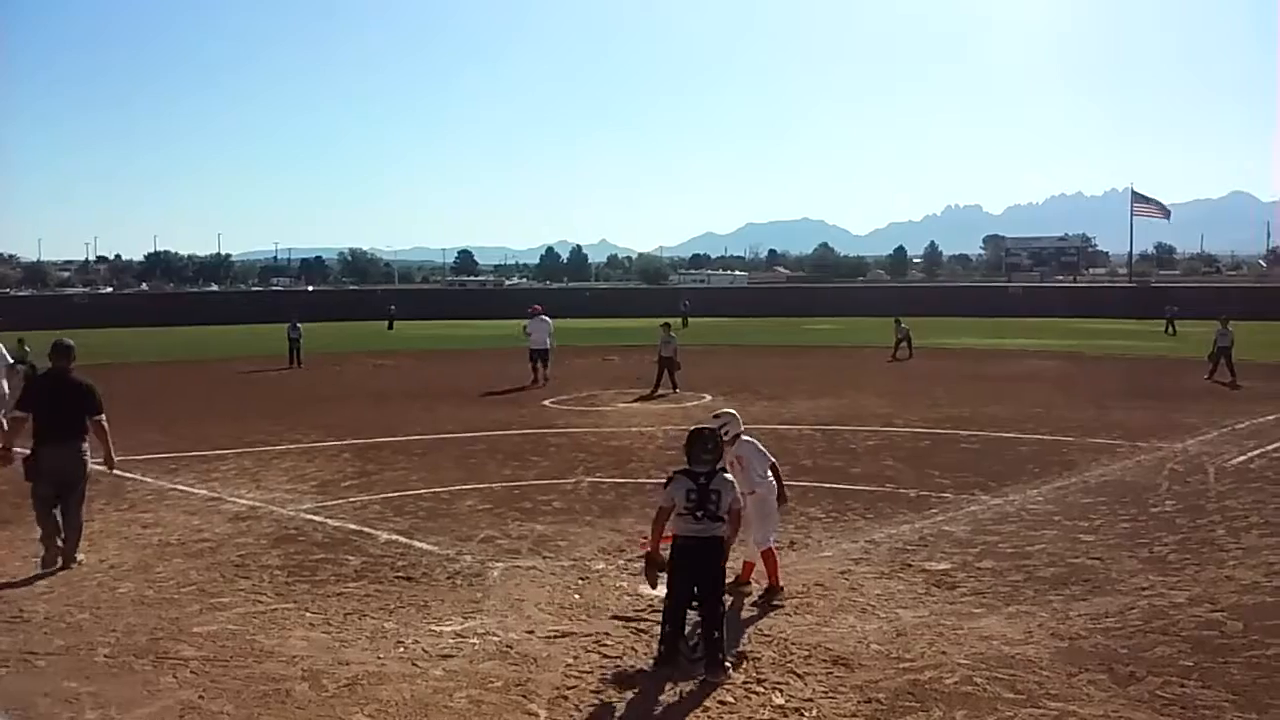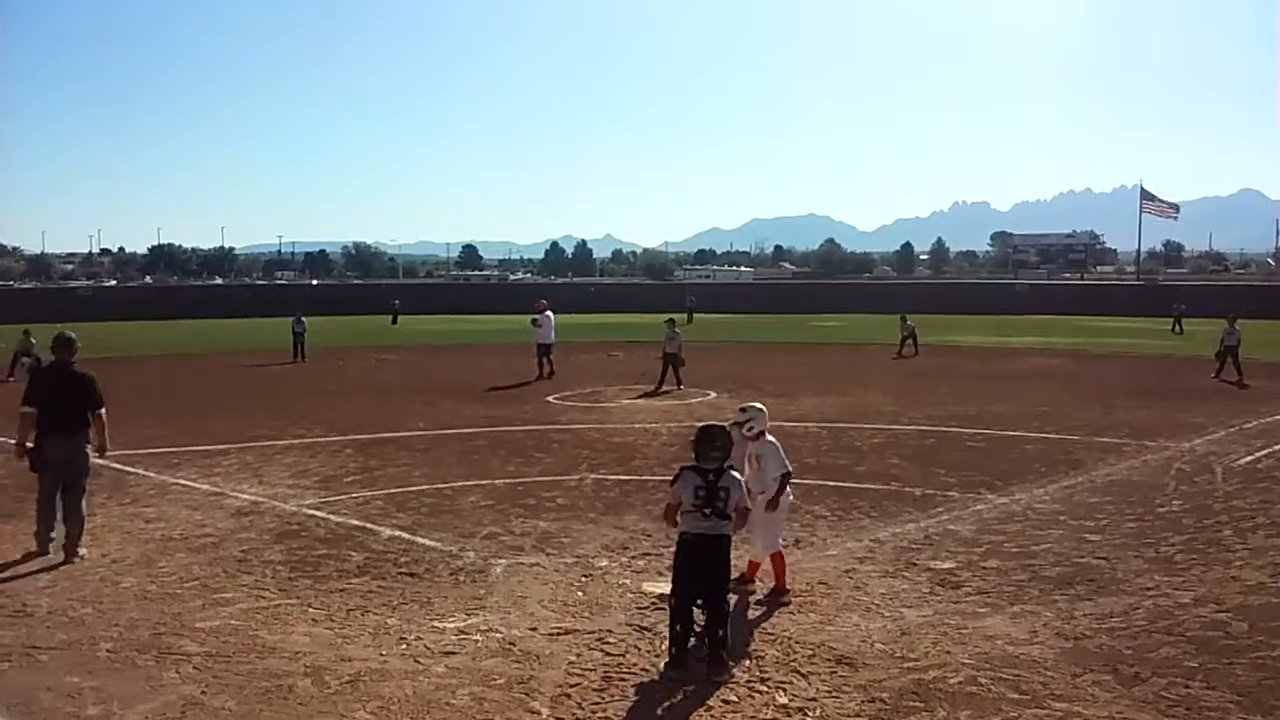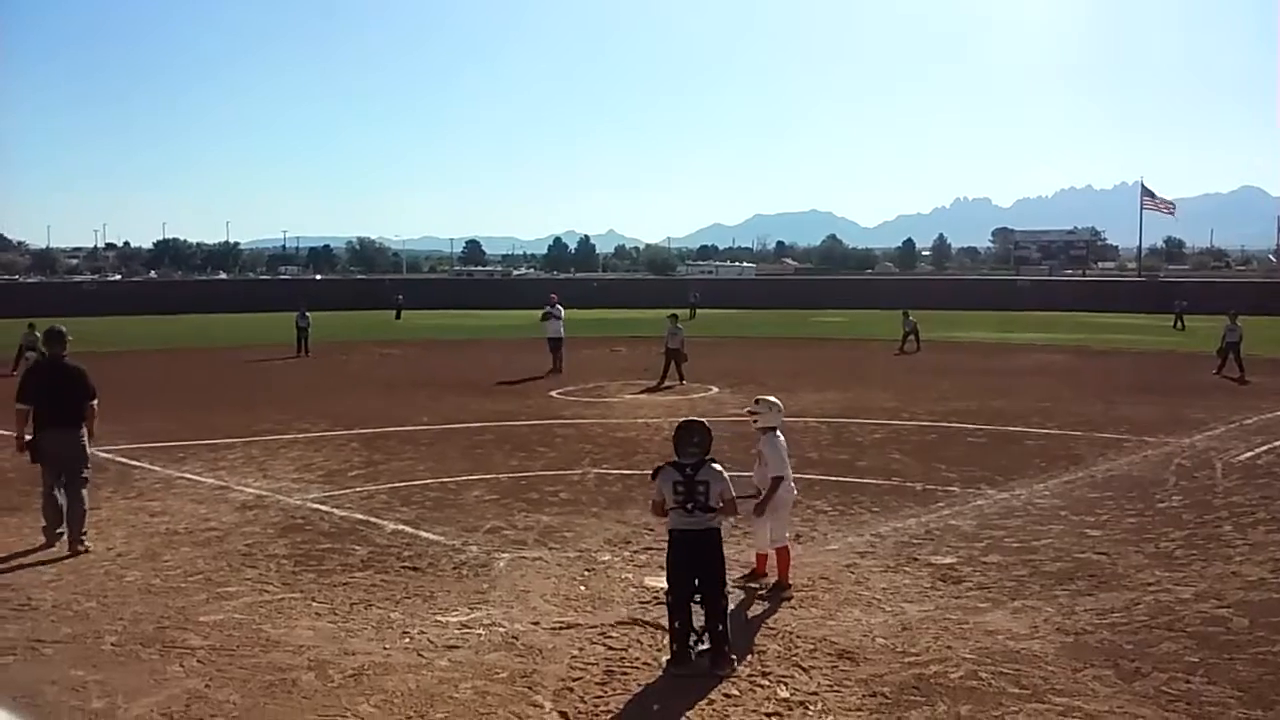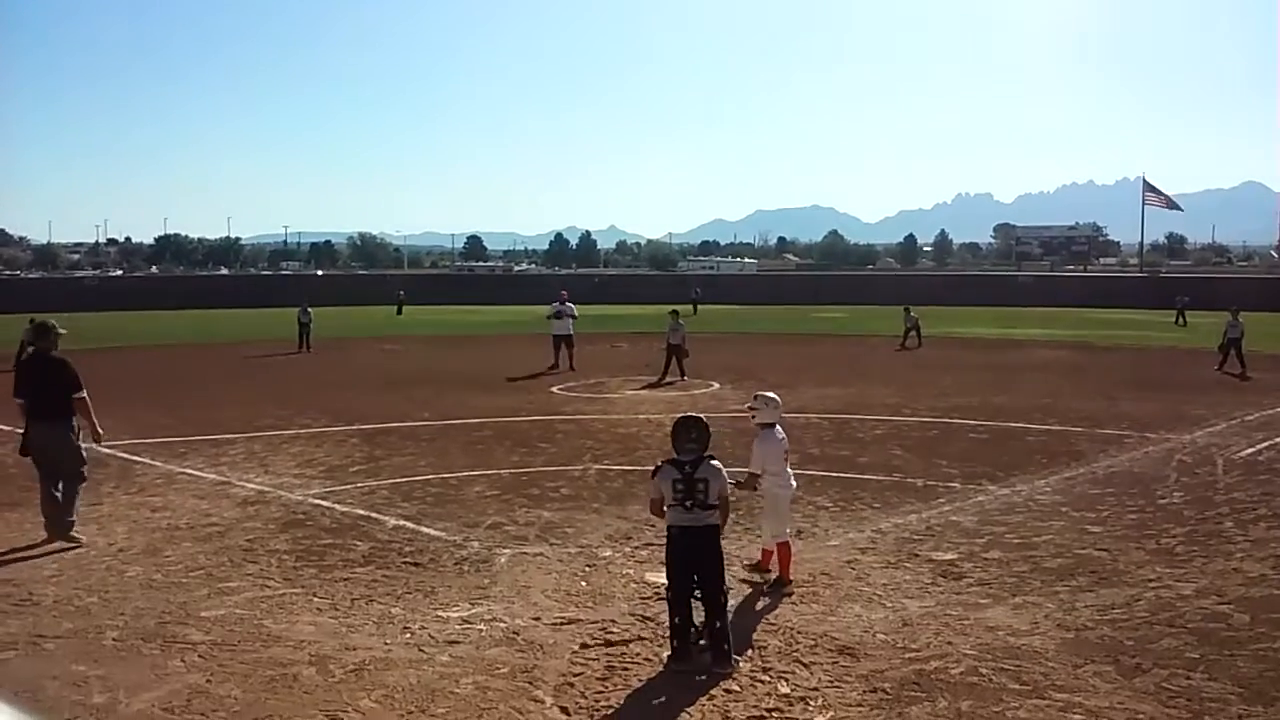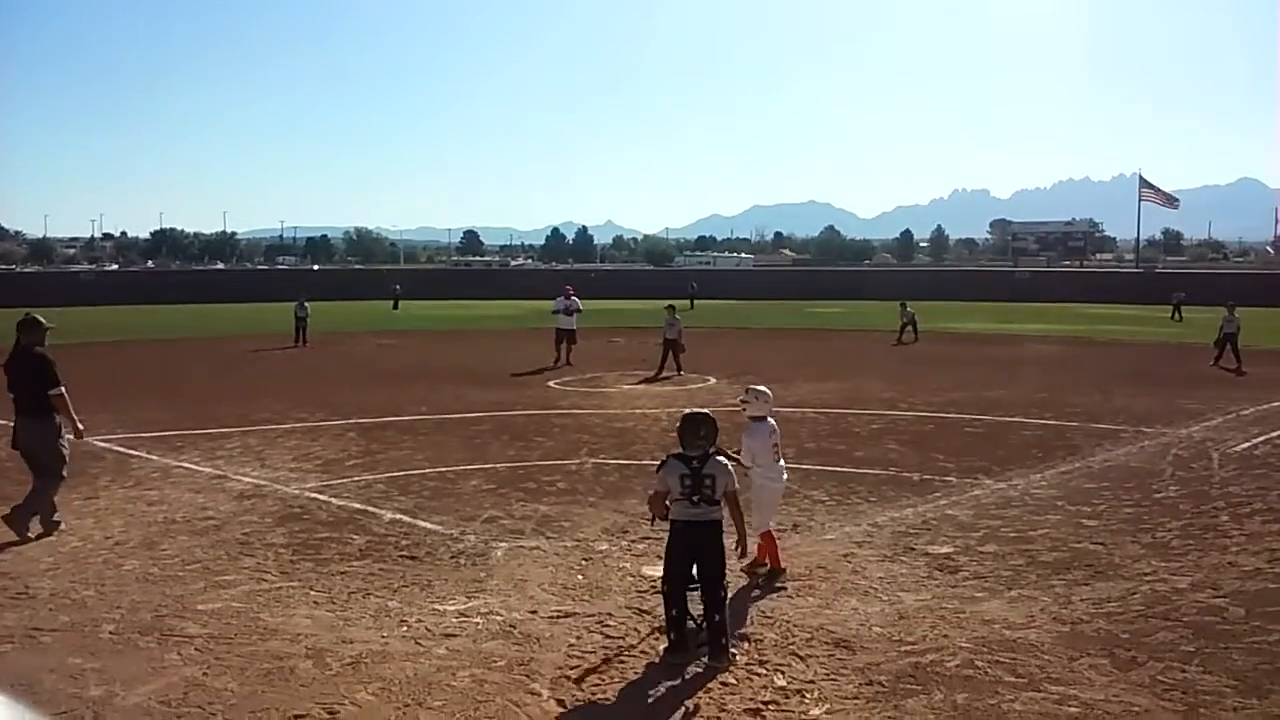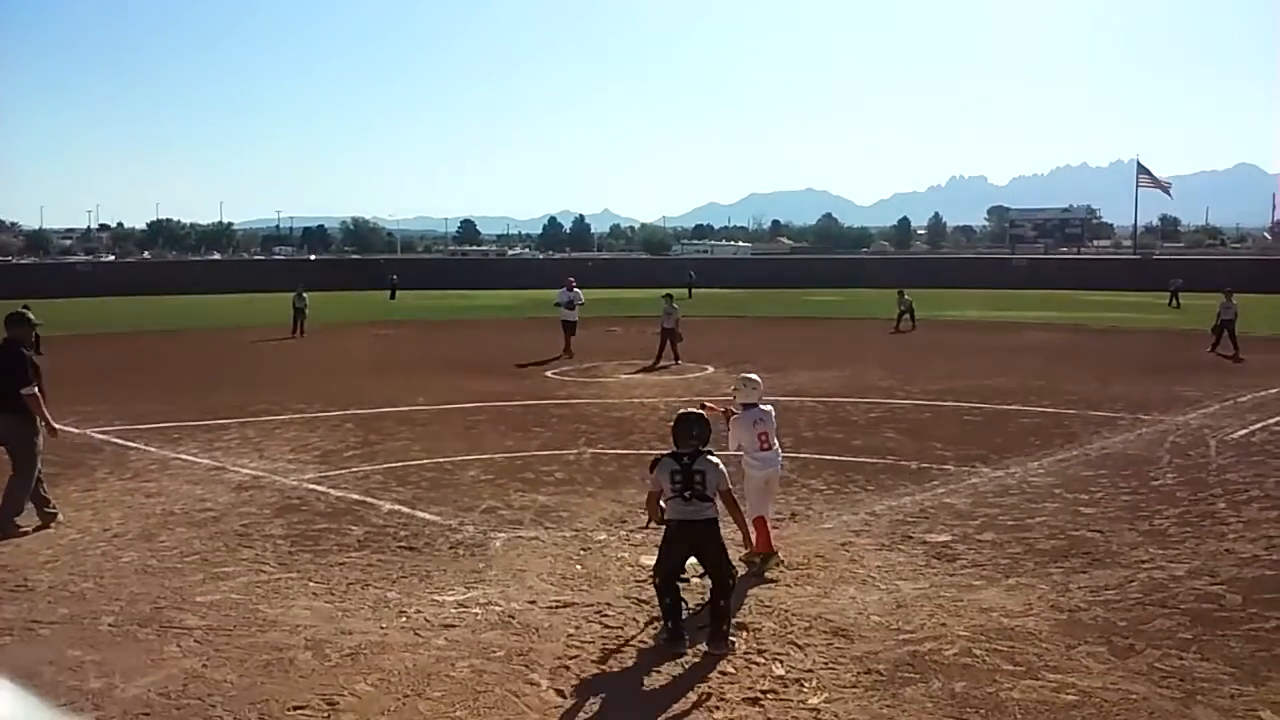
dt=0.3s
person 1, frame 1
left shoulder: (676, 481)
right shoulder: (727, 483)
left elbow: (660, 519)
right elbow: (735, 521)
left wrist: (653, 548)
right wrist: (725, 547)
left hip: (683, 547)
right hip: (713, 549)
left knee: (675, 603)
right knee: (713, 607)
left ankle: (667, 655)
right ankle: (714, 664)
person 1, frame 2
left shoulder: (684, 477)
right shoulder: (734, 481)
left elbow: (669, 515)
right elbow: (742, 518)
left hip: (689, 544)
right hip: (719, 546)
left knee: (681, 604)
right knee: (717, 605)
left ankle: (678, 661)
right ankle: (718, 663)
person 1, frame 3
left shoulder: (664, 473)
right shoulder: (716, 472)
left elbow: (657, 510)
right elbow: (731, 509)
left hip: (679, 540)
right hip: (709, 540)
left knee: (678, 600)
right knee: (715, 600)
left ankle: (681, 658)
right ankle: (721, 657)
person 1, frame 4
left shoulder: (663, 472)
right shoulder: (715, 469)
left elbow: (655, 509)
right elbow: (724, 509)
left hip: (678, 537)
right hip: (708, 537)
left knee: (678, 596)
right knee: (715, 597)
left ankle: (681, 653)
right ankle: (721, 656)
person 1, frame 5
left shoulder: (670, 465)
right shoulder: (721, 466)
left elbow: (656, 503)
right elbow: (733, 504)
right wrist: (742, 536)
left hip: (681, 532)
right hip: (710, 532)
left knee: (674, 589)
right knee: (714, 592)
left ankle: (678, 647)
right ankle: (718, 651)
person 1, frame 6
left shoulder: (662, 464)
right shoulder: (713, 464)
left elbow: (652, 504)
right elbow: (729, 502)
left wrist: (661, 517)
right wrist: (745, 531)
left hip: (676, 530)
right hip: (707, 529)
left knee: (664, 579)
right knee: (724, 580)
left ankle: (675, 635)
right ankle: (719, 638)
person 2, frame 1
left shoulder: (35, 384)
right shoulder: (84, 386)
left elbow: (19, 419)
right elbow: (99, 422)
right wrist: (108, 451)
left hip: (45, 452)
right hip: (76, 451)
left knee: (45, 503)
right knee: (73, 505)
left ankle: (53, 546)
right ankle: (70, 555)
person 2, frame 2
left shoulder: (39, 377)
right shoulder: (86, 379)
left elbow: (28, 414)
right elbow: (98, 416)
left wrist: (21, 442)
right wrist: (102, 441)
left hip: (48, 444)
right hip: (78, 444)
left knee: (47, 496)
right knee: (75, 497)
left ankle: (43, 543)
right ankle: (72, 549)
person 2, frame 3
left shoulder: (32, 373)
right shoulder: (77, 372)
left elbow: (22, 409)
right elbow: (91, 406)
left wrist: (20, 436)
right wrist: (89, 428)
left hip: (46, 437)
right hip: (74, 436)
left knee: (51, 486)
right knee: (77, 487)
left ankle: (52, 533)
right ankle: (77, 539)
person 2, frame 4
left shoulder: (23, 367)
right shoulder: (61, 364)
left elbow: (21, 403)
right elbow: (80, 399)
right wrist: (94, 426)
left hip: (36, 430)
right hip: (62, 428)
left knee: (48, 481)
right knee: (75, 476)
left ankle: (54, 526)
right ankle: (64, 526)
person 2, frame 5
right shoulder: (41, 359)
right elbow: (57, 394)
right wrist: (74, 422)
left hip: (23, 424)
right hip: (45, 423)
left knee: (42, 475)
right knee: (54, 474)
left ankle: (49, 519)
right ankle: (19, 516)
person 2, frame 6
right shoulder: (20, 356)
right elbow: (30, 393)
right wrist: (47, 421)
right hip: (22, 420)
left knee: (29, 469)
right knee: (25, 473)
left ankle: (46, 510)
person 3, frame 1
left shoulder: (748, 444)
right shoulder: (729, 454)
left elbow: (771, 465)
right elbow: (736, 484)
left wrist: (780, 490)
left hip: (765, 497)
right hip: (750, 499)
left knee: (762, 540)
right knee: (753, 539)
left ankle: (775, 587)
right ankle: (743, 580)
person 3, frame 2
left shoulder: (769, 445)
right shoulder: (751, 446)
left elbow: (786, 473)
left wrist: (776, 498)
left hip: (773, 501)
right hip: (759, 499)
left knee: (771, 543)
right knee: (759, 541)
left ankle: (782, 589)
right ankle: (748, 578)
person 3, frame 3
left shoulder: (771, 443)
right shoulder: (771, 438)
left elbow: (778, 477)
left wrist: (764, 502)
right wrist: (761, 498)
left hip: (778, 496)
right hip: (770, 494)
left knee: (778, 538)
right knee: (760, 530)
left ankle: (784, 584)
right ankle: (759, 571)
person 3, frame 4
left shoulder: (762, 441)
right shoulder: (777, 432)
left elbow: (755, 472)
left wrist: (745, 485)
right wrist: (756, 482)
left hip: (776, 490)
right hip: (777, 486)
left knee: (779, 533)
right knee: (768, 527)
left ankle: (785, 580)
right ankle: (764, 564)
person 3, frame 5
left shoulder: (750, 434)
right shoulder: (771, 425)
left elbow: (747, 464)
left wrist: (734, 458)
right wrist: (744, 452)
left hip: (763, 483)
right hip: (777, 479)
left knee: (762, 525)
right knee: (763, 521)
left ankle: (776, 568)
right ankle: (760, 561)
person 3, frame 6
left shoulder: (737, 422)
right shoulder: (768, 412)
left elbow: (733, 446)
left hip: (755, 470)
right hip: (774, 467)
left knee: (755, 511)
right knee: (764, 509)
left ankle: (769, 551)
right ankle: (758, 549)
